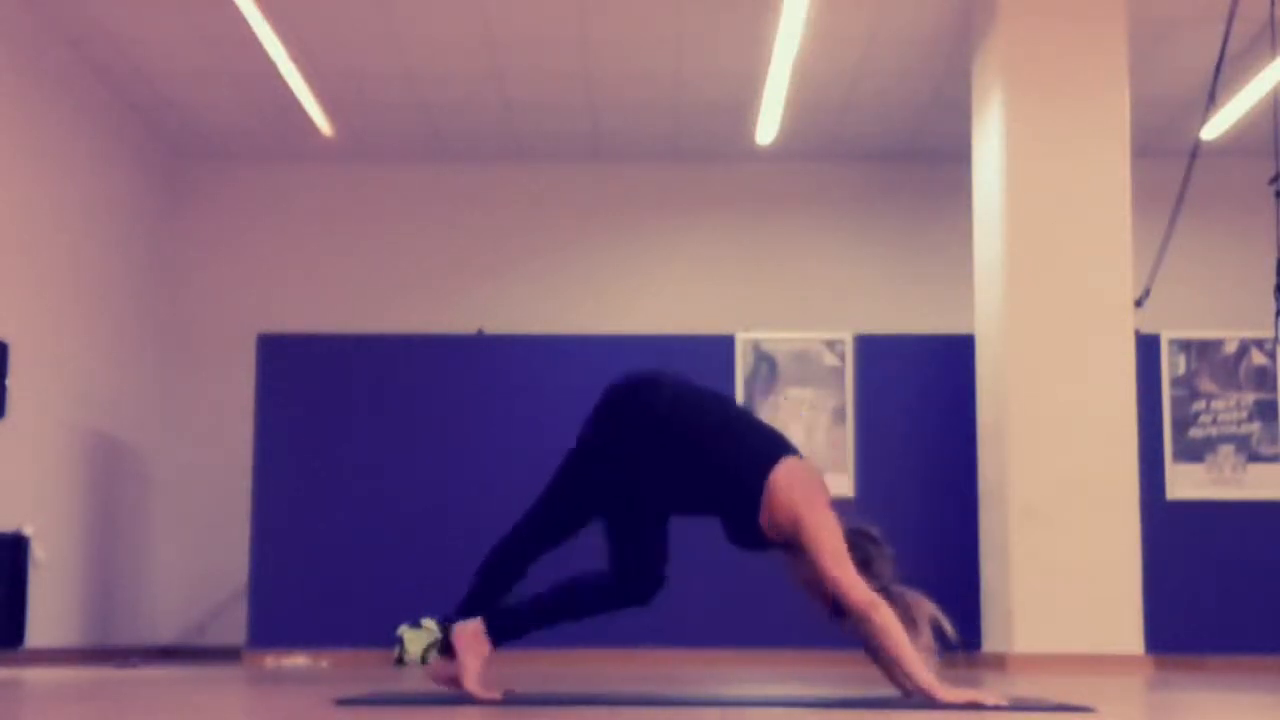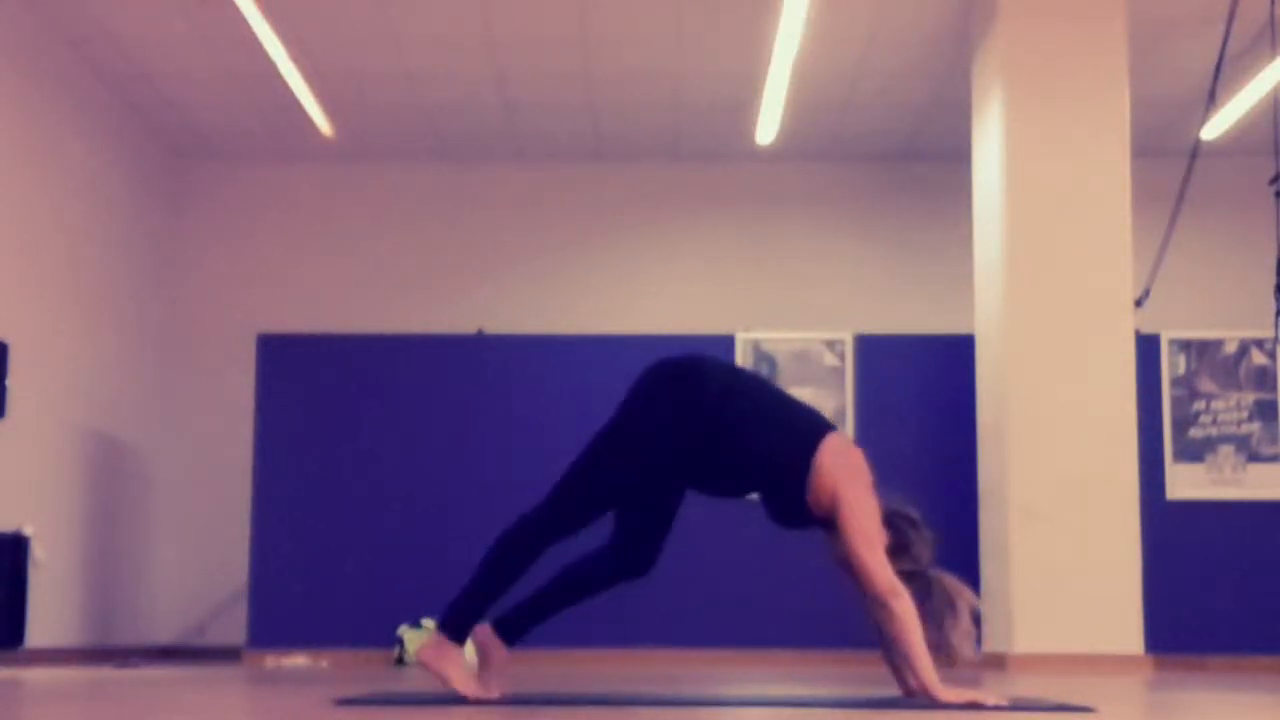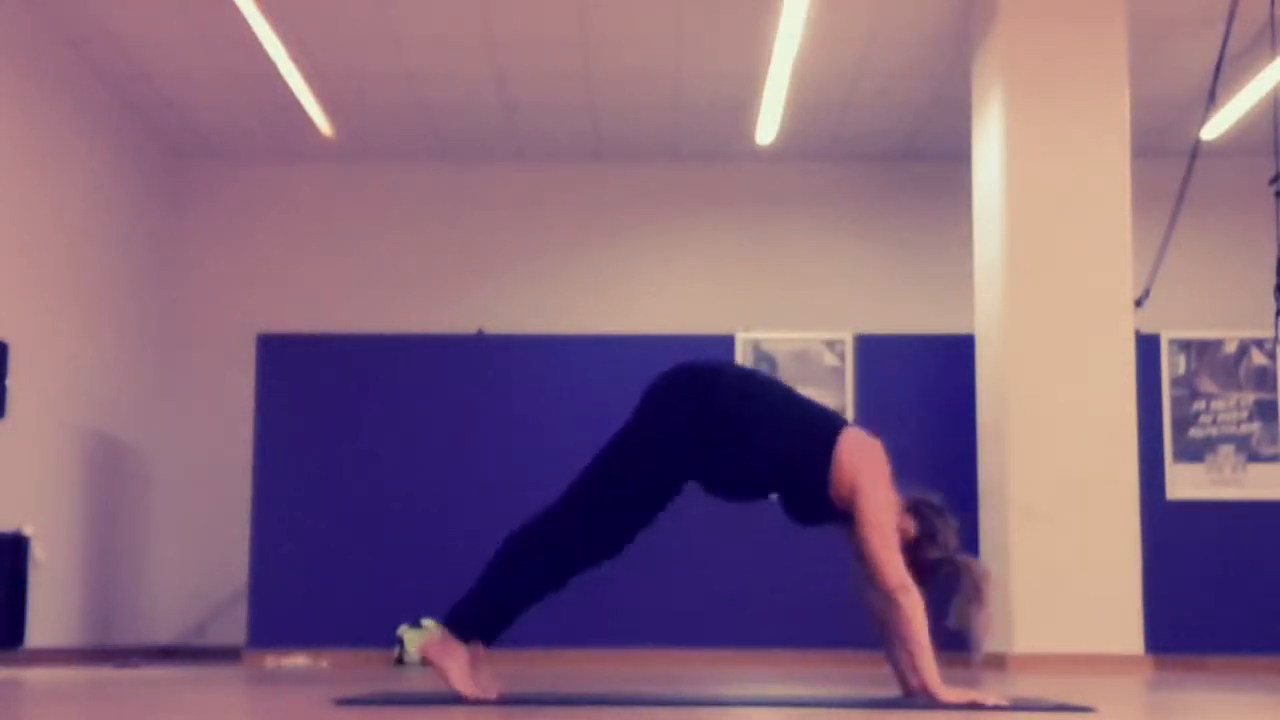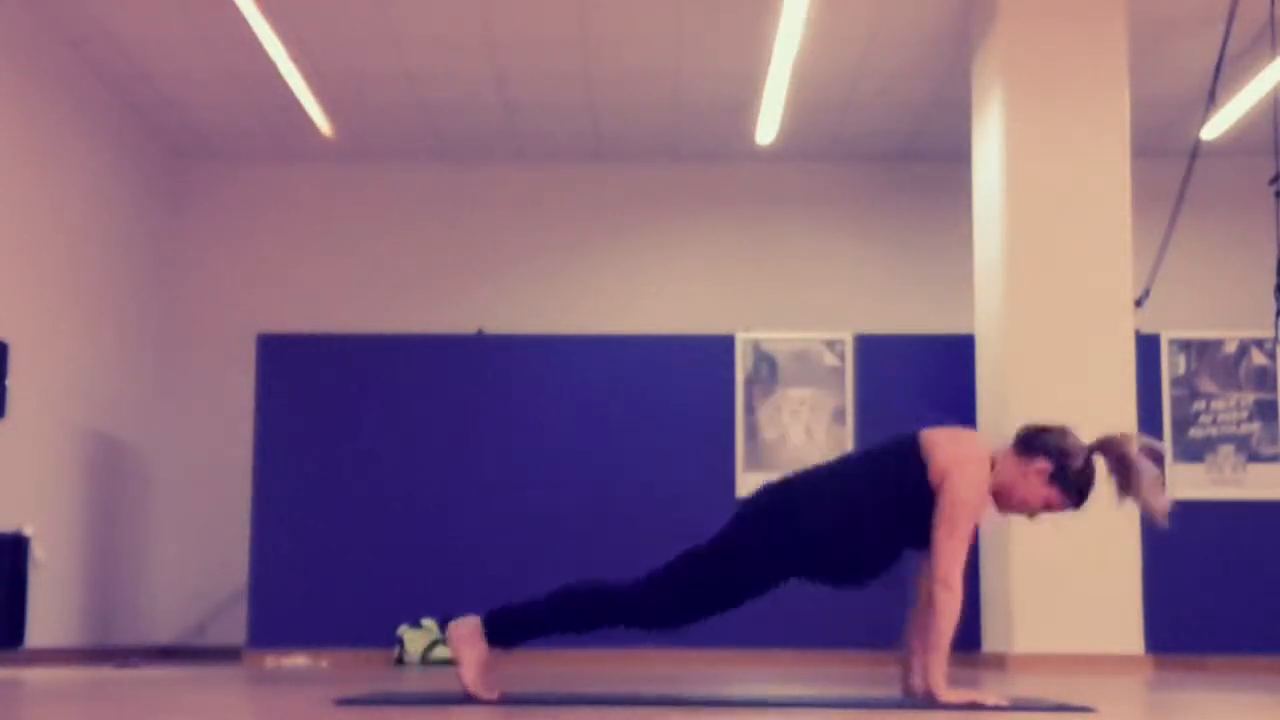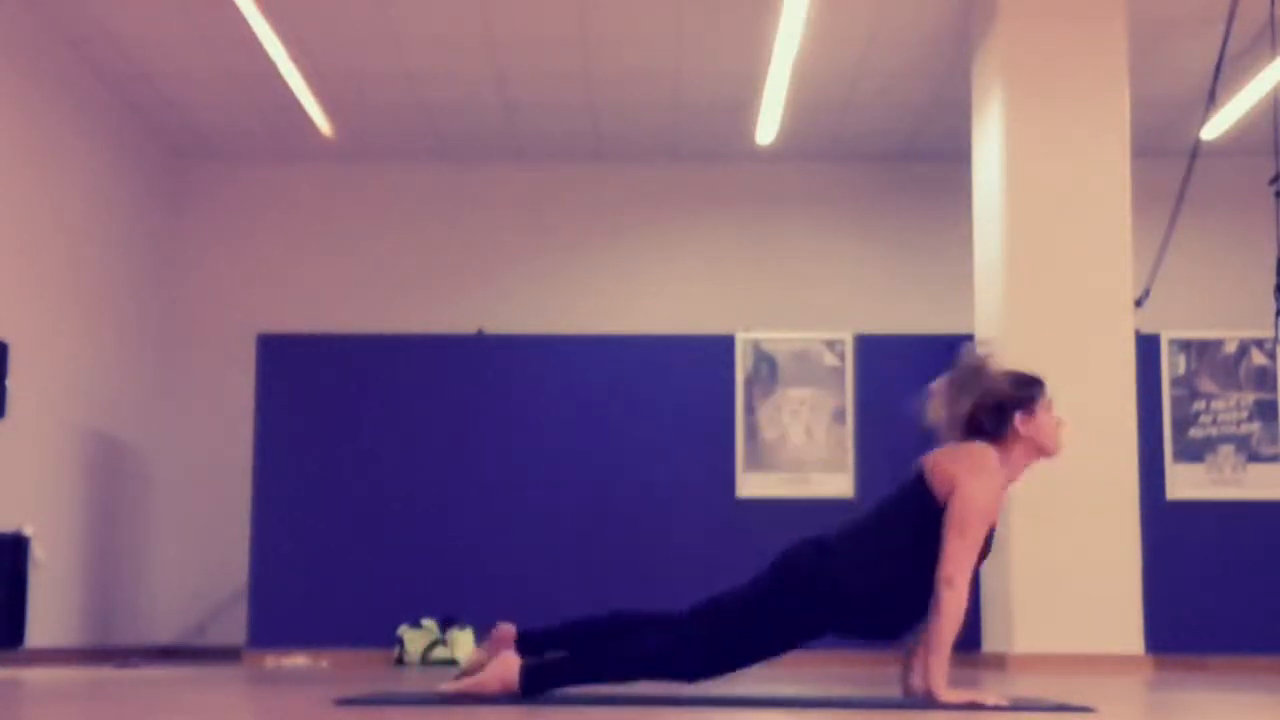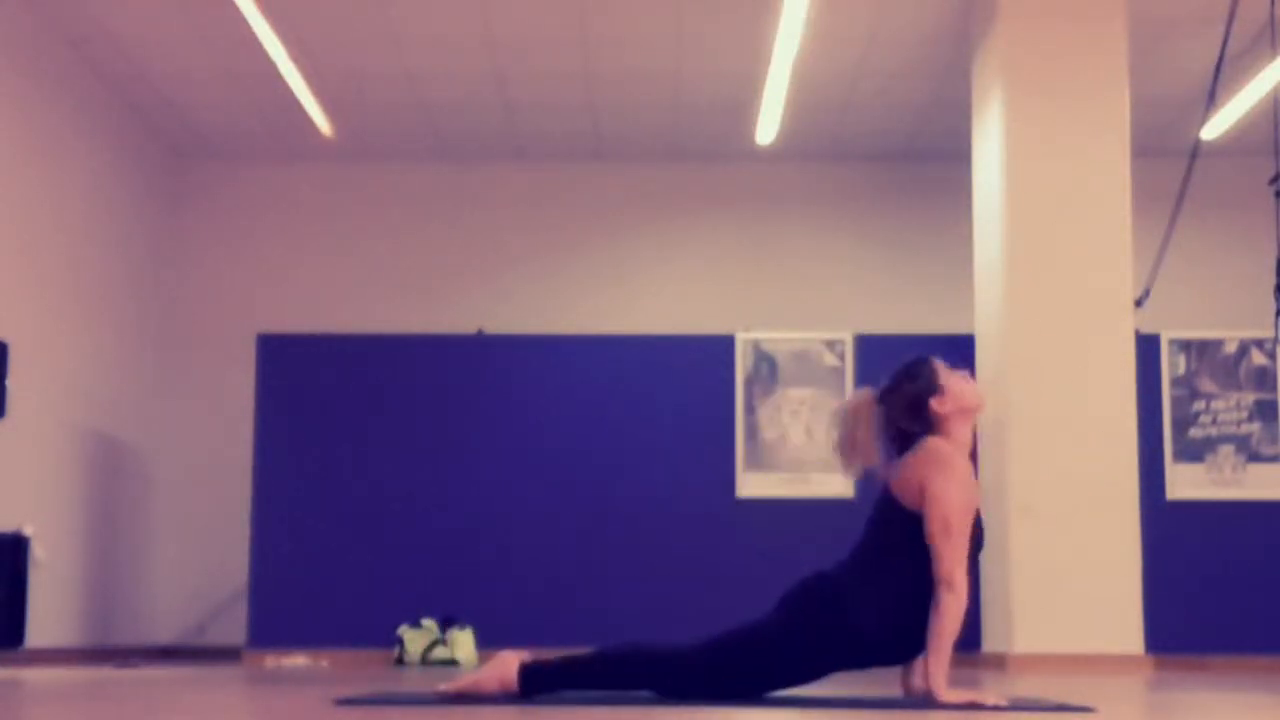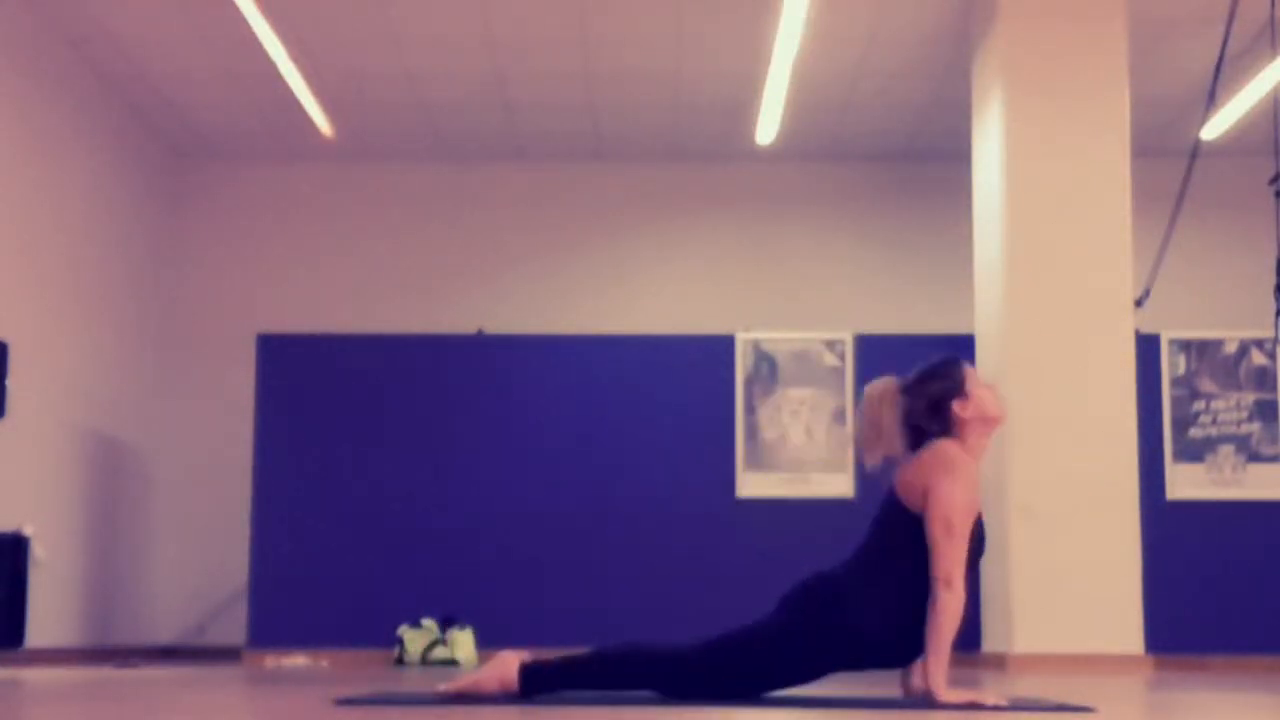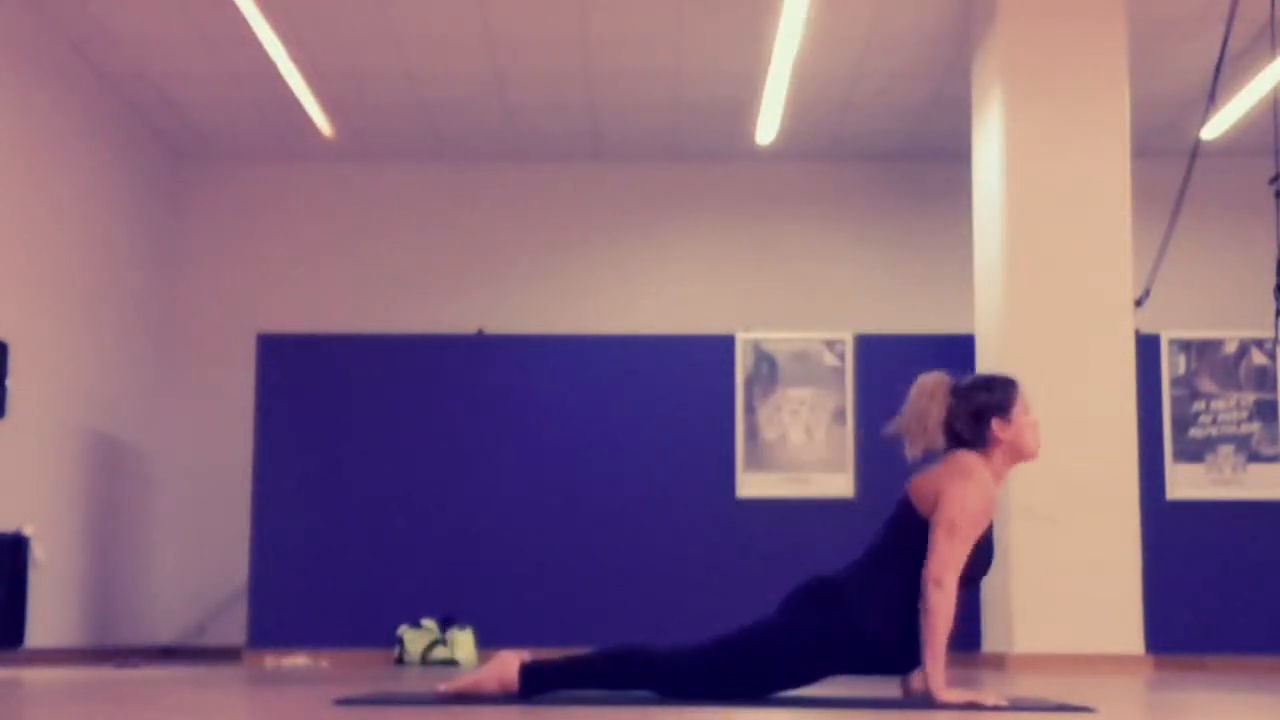
dt=0.1s
person 1, frame 1
left shoulder: (810, 515)
right shoulder: (804, 517)
left elbow: (866, 607)
right elbow: (866, 606)
left wrist: (906, 677)
right wrist: (933, 687)
left hip: (654, 427)
right hip: (638, 423)
left knee: (638, 580)
right knee: (542, 531)
left ankle: (482, 632)
right ankle: (460, 640)
person 1, frame 2
left shoulder: (849, 494)
right shoulder: (850, 495)
left elbow: (882, 596)
right elbow: (889, 592)
left wrist: (913, 679)
right wrist: (935, 687)
left hip: (686, 416)
right hip: (679, 410)
left knee: (632, 555)
right knee: (554, 519)
left ankle: (494, 636)
right ankle: (447, 640)
person 1, frame 3
left shoulder: (876, 484)
right shoulder: (870, 484)
left elbow: (892, 589)
right elbow: (898, 591)
left wrist: (910, 675)
right wrist: (934, 686)
left hip: (699, 417)
right hip: (694, 404)
left knee: (591, 539)
right knee: (571, 525)
left ankle: (466, 637)
right ankle: (455, 637)
person 1, frame 4
left shoulder: (971, 468)
right shoulder: (969, 472)
left elbow: (932, 586)
right elbow: (943, 582)
left wrist: (917, 672)
right wrist: (935, 684)
left hip: (803, 527)
right hip: (793, 528)
left knee: (665, 597)
right knee: (654, 600)
left ankle: (486, 630)
right ankle: (482, 631)
person 1, frame 5
left shoulder: (969, 462)
right shoulder: (981, 469)
left elbow: (931, 575)
right elbow: (953, 582)
left wrist: (919, 669)
right wrist: (940, 681)
left hip: (829, 582)
right hip: (822, 584)
left knee: (676, 637)
right knee: (683, 650)
left ankle: (518, 644)
right ankle: (518, 670)
person 1, frame 6
left shoulder: (931, 461)
right shoulder: (946, 467)
left elbow: (906, 582)
right elbow: (951, 583)
left wrist: (919, 666)
right wrist: (938, 682)
left hip: (830, 619)
right hip: (831, 626)
left knee: (676, 664)
right knee: (674, 673)
left ankle: (525, 666)
right ankle: (520, 675)
person 1, frame 7
left shoulder: (940, 464)
right shoulder: (955, 469)
left elbow: (923, 580)
right elbow: (948, 582)
left wrist: (920, 669)
right wrist: (938, 681)
left hip: (836, 621)
right hip: (832, 626)
left knee: (676, 667)
right knee: (674, 674)
left ankle: (521, 667)
right ankle: (516, 674)
person 1, frame 8
left shoulder: (959, 473)
right shoulder: (971, 479)
left elbow: (930, 580)
right elbow: (939, 581)
left wrist: (921, 667)
right wrist: (936, 679)
left hip: (840, 621)
right hip: (836, 627)
left knee: (682, 669)
right knee: (680, 674)
left ankle: (528, 666)
right ankle: (521, 674)
